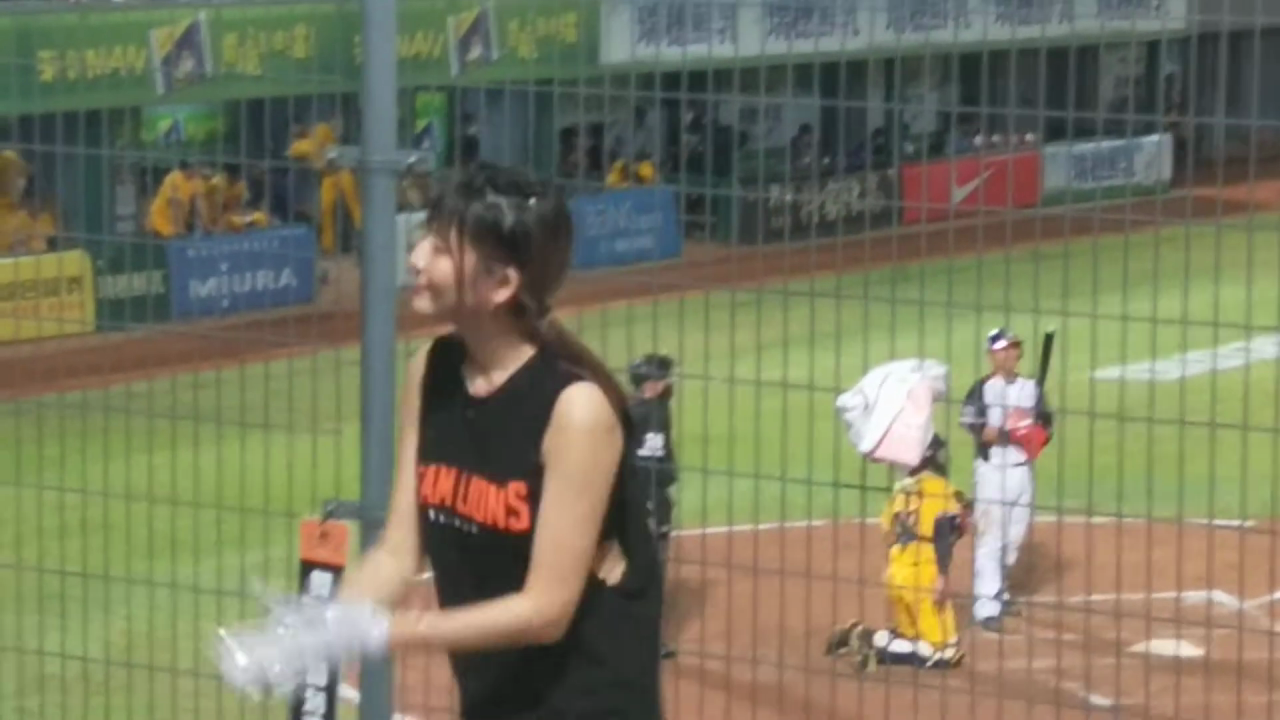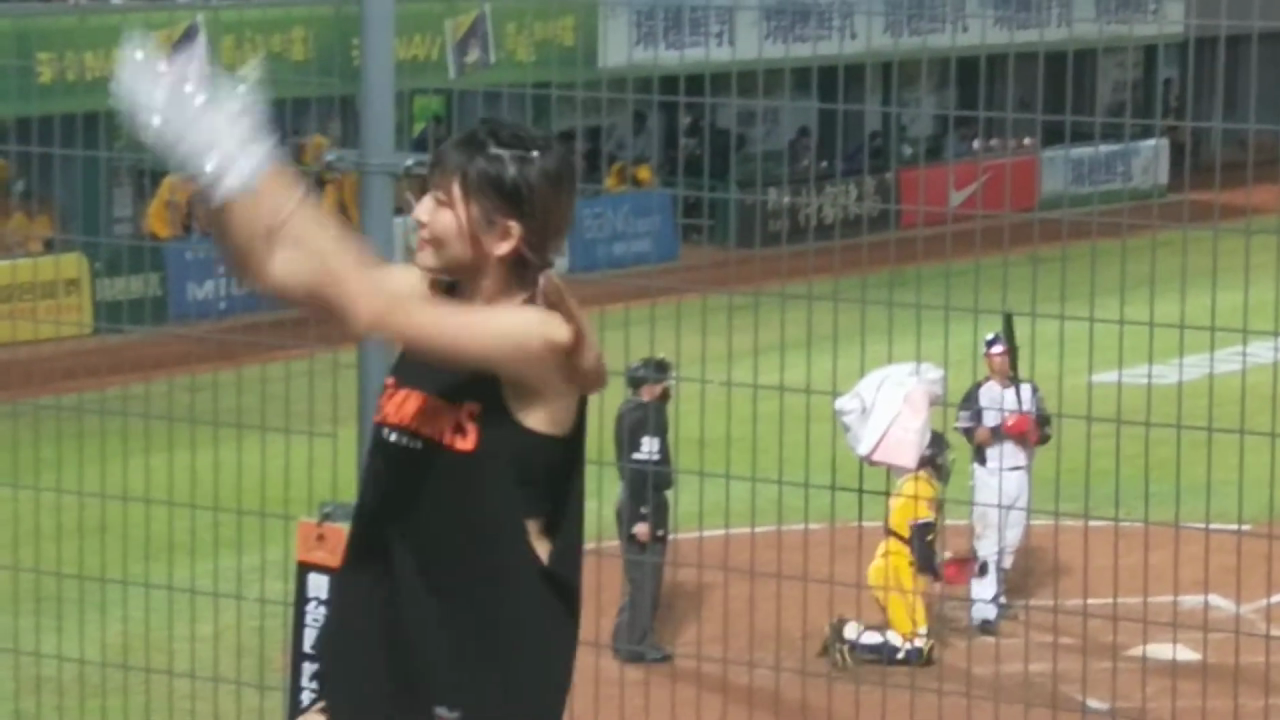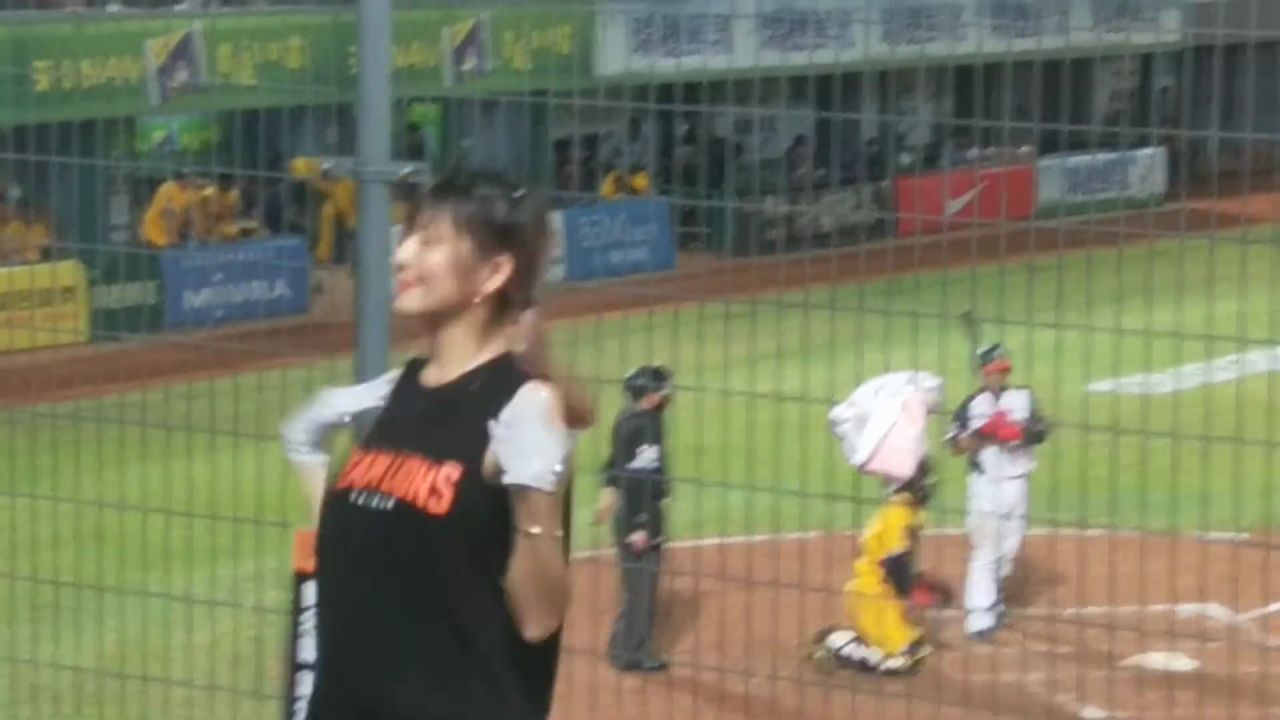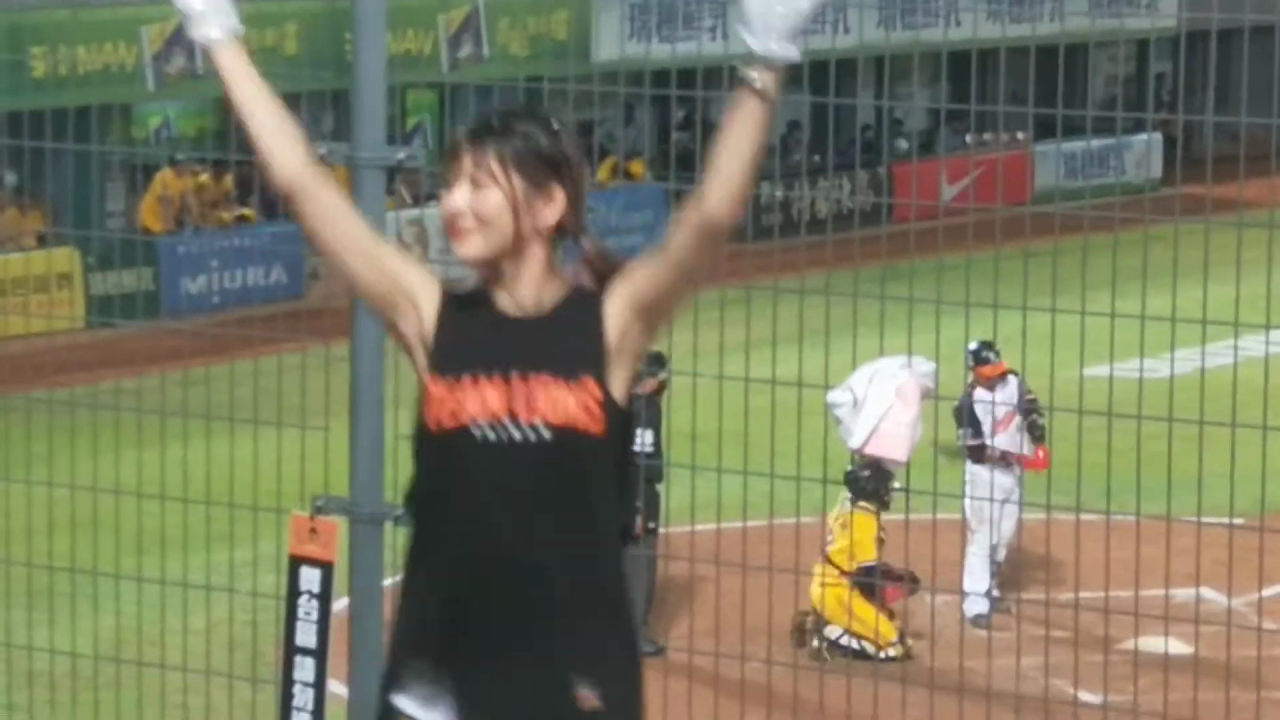
dt=0.4s
person 1, frame 1
left shoulder: (577, 406)
right shoulder: (429, 374)
left elbow: (548, 611)
right elbow: (401, 551)
left wrist: (379, 632)
right wrist: (311, 629)
person 1, frame 2
left shoulder: (543, 341)
right shoulder: (424, 298)
left elbow: (381, 314)
right elbow: (274, 267)
left wrist: (245, 164)
right wrist: (211, 157)
right hip: (374, 653)
person 1, frame 3
left shoulder: (522, 406)
right shoulder: (395, 394)
left elbow: (537, 617)
right elbow: (352, 558)
left wrist: (536, 497)
right wrist: (308, 454)
person 1, frame 4
left shoulder: (609, 325)
right shoulder: (431, 317)
left elbow: (711, 214)
right elbow: (304, 184)
left wrist: (762, 70)
right hip: (440, 658)
person 2, frame 1
left shoulder: (641, 410)
right shoulder: (645, 413)
right elbow: (641, 464)
right wrist: (649, 510)
left hip: (652, 499)
right hip: (645, 503)
person 2, frame 2
left shoulder: (636, 411)
right shoulder: (640, 417)
right elbow: (636, 471)
right wrist: (642, 516)
left hip: (647, 502)
right hip: (643, 506)
left knee: (645, 577)
right knee: (643, 578)
left ankle: (634, 640)
right ankle: (633, 645)
person 2, frame 3
left shoulder: (634, 419)
right shoulder: (638, 425)
left elbow: (617, 467)
right elbow: (635, 478)
right wrist: (638, 524)
left hip: (643, 511)
right hip: (639, 513)
left knee: (642, 584)
right knee: (640, 585)
left ankle: (631, 648)
right ankle: (629, 652)
person 2, frame 4
left shoulder: (635, 404)
right shoulder: (640, 409)
right elbow: (634, 462)
right wrist: (636, 508)
left hip: (640, 496)
right hip: (638, 497)
left knee: (640, 569)
right knee: (638, 569)
person 3, frame 1
left shoulder: (1031, 387)
right shoulder: (982, 388)
left elbow: (1046, 425)
right elbow: (978, 431)
left wrist: (1038, 435)
right wrist: (1012, 434)
left hip: (1023, 470)
right hip: (993, 471)
left knee: (1014, 537)
right knee: (990, 538)
left ankle: (999, 593)
right ankle: (986, 606)
person 3, frame 2
left shoulder: (1029, 391)
right shoulder: (978, 393)
left elbow: (1046, 430)
right elbow: (972, 435)
left wrist: (1032, 433)
right wrist: (1005, 428)
left hip: (1020, 474)
right hip: (989, 476)
left knee: (1010, 542)
right knee: (987, 543)
left ankle: (996, 596)
right ankle: (982, 610)
person 3, frame 3
left shoulder: (1024, 397)
right shoulder: (972, 405)
left elbow: (1041, 430)
right elbow: (957, 445)
left wrist: (1018, 431)
right wrist: (985, 431)
left hip: (1018, 484)
right hip: (986, 487)
left knee: (1008, 550)
right knee: (984, 552)
left ankle: (994, 606)
right ankle: (979, 618)
person 3, frame 4
left shoulder: (1013, 381)
right shoulder: (968, 402)
left elbow: (1034, 415)
right elbow: (979, 451)
left wrist: (1039, 447)
right wrist: (1017, 458)
left hip: (1012, 471)
right hip: (985, 474)
left knee: (1004, 535)
right knee: (981, 538)
left ankle: (989, 590)
right ankle: (976, 604)
person 4, frame 1
left shoulder: (901, 489)
right shoulder: (939, 488)
right elbow: (943, 531)
right wrist: (943, 574)
left hip: (896, 572)
right hip: (922, 574)
left knee: (909, 635)
right knee: (944, 653)
left ankle: (854, 632)
right ankle: (875, 643)
person 4, frame 2
left shoulder: (908, 483)
right shoulder: (924, 487)
right elbow: (921, 538)
left wrist: (937, 563)
right wrist: (934, 575)
left hip: (888, 568)
right hip: (896, 571)
left knee: (921, 642)
right knee: (918, 648)
left ankle: (848, 634)
right ankle: (847, 635)
person 4, frame 3
left shoulder: (901, 508)
right shoulder: (897, 515)
right elbow: (895, 559)
left wrist: (918, 584)
right wrist: (906, 597)
left hip: (878, 587)
right hip: (870, 589)
left knee: (917, 649)
right knee: (897, 661)
left ankle: (845, 636)
right ankle: (835, 644)
person 4, frame 4
left shoulder: (847, 507)
right shoulder: (865, 520)
right elbow: (867, 573)
left wrist: (890, 574)
right wrist: (885, 592)
left hip: (825, 586)
right hip: (835, 593)
right knee: (893, 646)
left ankle: (815, 619)
right ankle: (828, 635)
